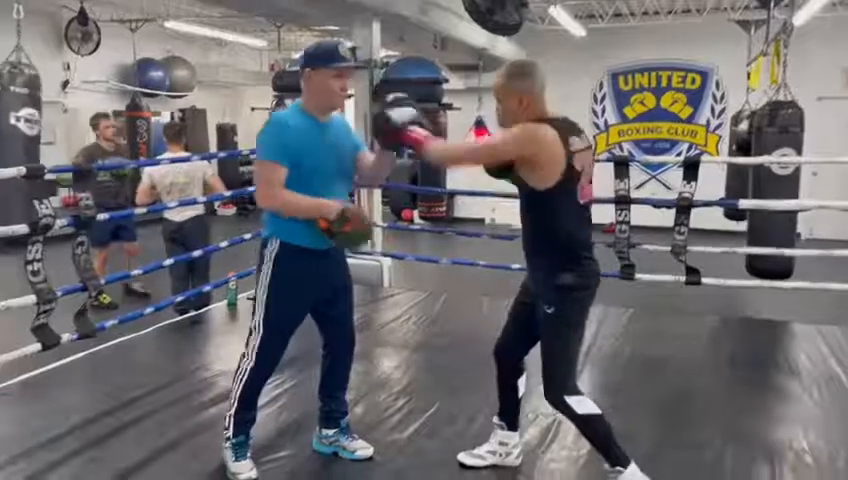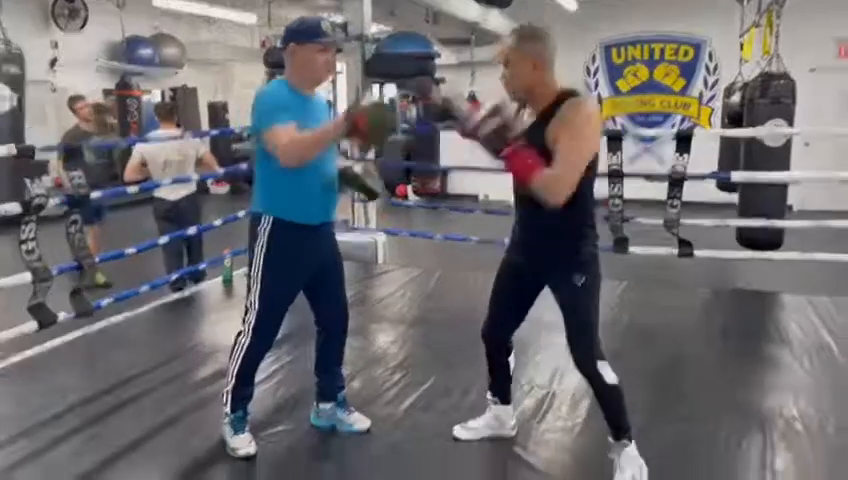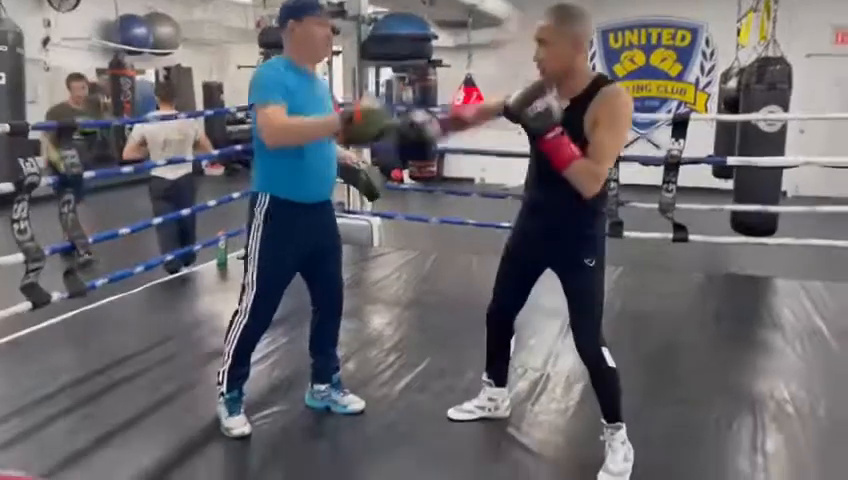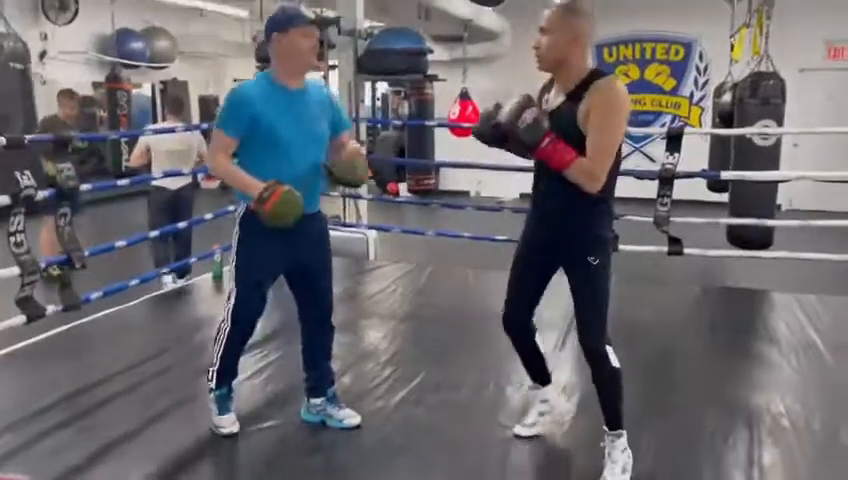
dt=0.3s
person 1, frame 1
left shoulder: (534, 137)
right shoulder: (568, 132)
left elbow: (454, 155)
left wrist: (411, 132)
left hip: (568, 283)
right hip: (549, 275)
left knee: (559, 389)
right knee: (507, 353)
right ankle: (506, 441)
person 1, frame 2
left shoulder: (579, 112)
right shoulder: (533, 107)
left elbow: (557, 192)
left wrist: (511, 147)
left hip: (571, 254)
right hip: (526, 246)
left knee: (587, 356)
right knee: (495, 332)
right ankle: (501, 414)
person 1, frame 3
left shoulder: (611, 100)
right shoulder: (541, 90)
left elbow: (590, 183)
right elbow: (488, 110)
left wrist: (548, 130)
right wrist: (439, 125)
left hip: (580, 239)
right hip: (532, 226)
left knee: (588, 340)
right knee: (499, 314)
left ankle: (616, 436)
right ankle: (494, 395)
person 1, frame 4
left shoulder: (607, 93)
right shoulder: (546, 89)
left elbow: (593, 178)
left wrist: (542, 137)
right wrist: (505, 136)
left hip: (586, 237)
right hip: (541, 226)
left knee: (592, 339)
right knee: (515, 318)
right ankle: (545, 394)
person 2, frame 1
left shoulder: (342, 128)
right shoulder: (283, 126)
left elbow: (371, 176)
right elbow: (267, 194)
left wrist: (386, 144)
right wrist: (329, 211)
left hip: (331, 256)
right hip: (289, 258)
left knee: (342, 342)
right knee: (264, 350)
left ankle: (332, 428)
right ankle: (236, 439)
person 2, frame 2
left shoulder: (319, 103)
right shoulder: (273, 98)
right elbow: (290, 153)
right wrist: (345, 123)
left hip: (320, 231)
right hip: (280, 233)
left knee: (335, 318)
right knee: (259, 327)
left ankle: (329, 402)
right ankle: (235, 414)
person 2, frame 3
left shoulder: (316, 80)
right shoulder: (271, 76)
right elbow: (274, 132)
left wrist: (350, 157)
right wrist: (340, 122)
left hip: (320, 210)
right hip: (278, 212)
left knee: (330, 299)
right knee: (257, 306)
left ankle: (324, 383)
right ankle: (230, 394)
person 2, frame 4
left shoulder: (322, 96)
right shoulder: (247, 96)
left elbow: (344, 145)
right elbow: (217, 158)
left wrist: (354, 156)
right wrist: (258, 191)
left hip: (310, 223)
right hip: (260, 225)
left knee: (319, 313)
right knee: (241, 314)
left ankle: (319, 397)
right ankle: (221, 394)
person 3, frame 1
left shoulder: (122, 150)
right shoulder: (89, 152)
right elbow: (74, 165)
left hip: (121, 208)
right hip: (99, 211)
left knee: (133, 248)
right knee: (102, 254)
left ankle: (131, 284)
right ankle: (97, 295)
person 3, frame 2
left shoulder: (98, 131)
right shoulder: (72, 135)
right elbow: (59, 162)
right wrist: (67, 183)
left knee: (95, 231)
right knee: (92, 231)
right ankle: (94, 273)
person 3, frame 3
left shoulder: (93, 109)
right shoulder: (57, 111)
left elbow: (99, 137)
right elbow: (46, 138)
right wrist: (56, 158)
left hip: (85, 165)
right hip: (65, 166)
left knee: (75, 207)
right knee: (75, 208)
right ankle: (76, 251)
person 3, frame 4
left shoulder: (81, 125)
right shoulder: (47, 123)
left elbow: (88, 151)
left wrist: (81, 145)
right knee: (51, 222)
right ankle: (48, 265)
person 4, frame 1
left shoulder: (154, 166)
right shoulder: (198, 162)
left elbow: (140, 200)
right elbow: (220, 191)
left wrist: (161, 193)
left hip: (171, 225)
right hip: (196, 222)
left knee: (178, 271)
right knee: (200, 268)
left ankle: (184, 313)
right ankle: (201, 311)
person 4, frame 2
left shoulder: (146, 143)
right shoulder: (190, 140)
left elbow: (129, 176)
right elbow: (214, 167)
left wrist: (151, 171)
left hip: (164, 203)
right hip: (188, 199)
left knee: (172, 248)
right knee: (194, 243)
left ankle: (179, 290)
right ankle: (198, 284)
person 4, frame 3
left shoulder: (146, 122)
right shoulder: (190, 121)
left elbow: (128, 154)
right elbow: (208, 150)
left wrist: (150, 150)
left hip: (160, 182)
right hip: (185, 179)
left knee: (167, 228)
right knee: (187, 224)
left ankle: (173, 271)
right ankle: (187, 265)
person 4, frame 4
left shoulder: (151, 132)
right shoulder: (194, 133)
left elbow: (134, 162)
right elbow: (206, 163)
left wrist: (153, 156)
left hip: (160, 191)
right hip: (184, 190)
left knee: (159, 237)
right knee: (183, 235)
left ankle: (167, 276)
right ankle: (182, 277)
